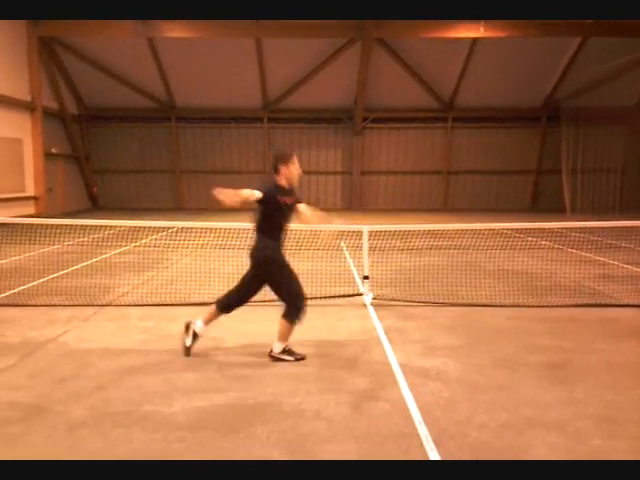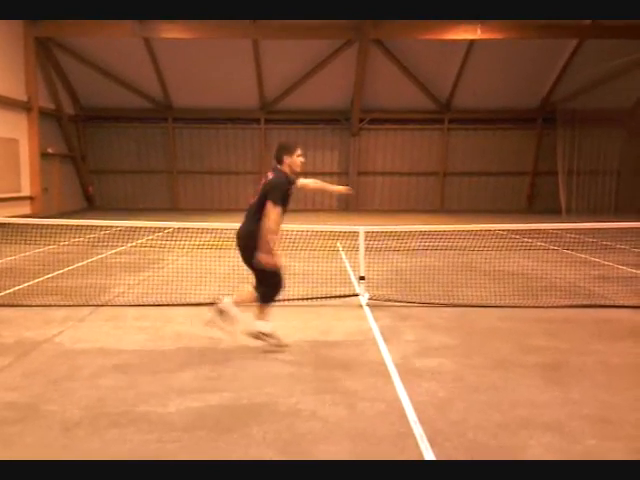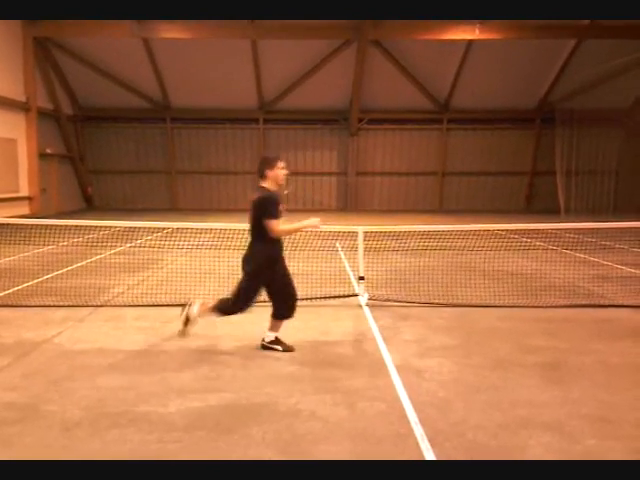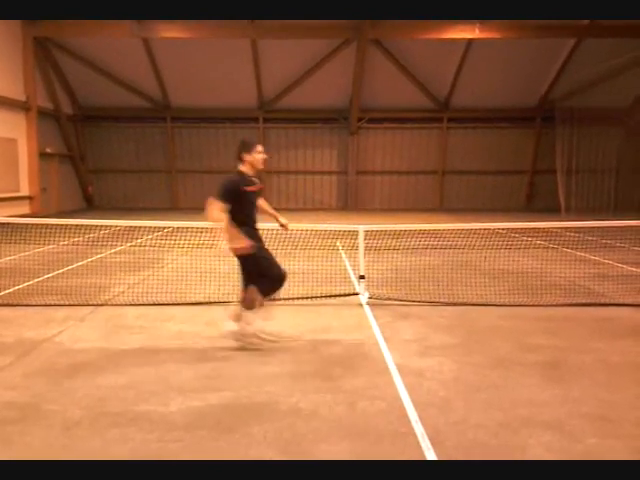
dt=0.2s
person 1, frame 1
left shoulder: (289, 192)
right shoulder: (272, 191)
left elbow: (305, 212)
right elbow: (250, 194)
left wrist: (327, 219)
right wrist: (235, 195)
left hip: (267, 253)
right hip: (267, 254)
left knee: (238, 296)
right knee: (297, 300)
left ankle: (197, 327)
right ankle: (279, 349)
person 1, frame 2
left shoulder: (283, 177)
right shoulder: (279, 182)
left elbow: (307, 182)
right elbow: (271, 218)
left wrist: (334, 188)
right wrist: (267, 250)
left hip: (249, 235)
right hip: (252, 237)
left knee: (267, 281)
right knee: (272, 282)
person 1, frame 3
left shoulder: (268, 194)
right shoulder: (267, 198)
right elbow: (276, 230)
right wrist: (306, 224)
left hip: (272, 259)
right hip: (260, 259)
left knee: (287, 300)
right knee: (238, 303)
left ankle: (270, 338)
right ankle: (195, 310)
person 1, frame 4
left shoulder: (252, 179)
right shoulder: (233, 182)
right elbow: (214, 211)
left wrist: (277, 216)
right wrist: (234, 237)
left hip: (252, 238)
right hip: (242, 241)
left knee: (256, 283)
right knee: (276, 276)
left ankle: (241, 322)
right ankle: (245, 315)
